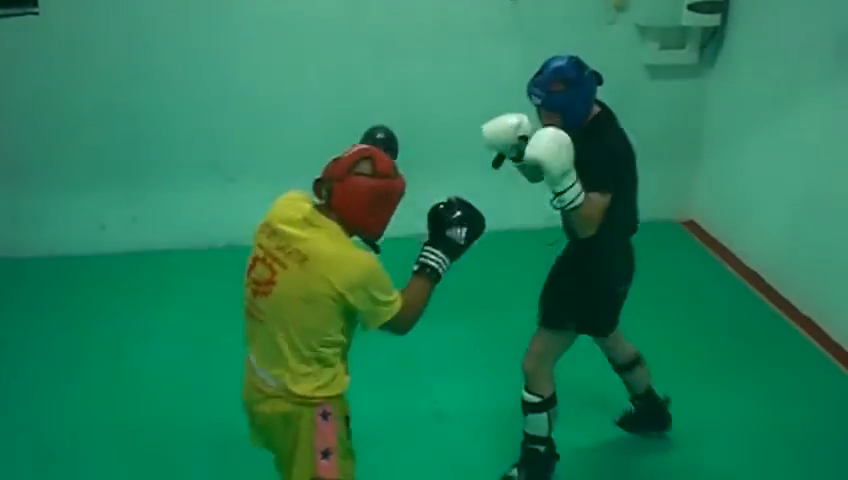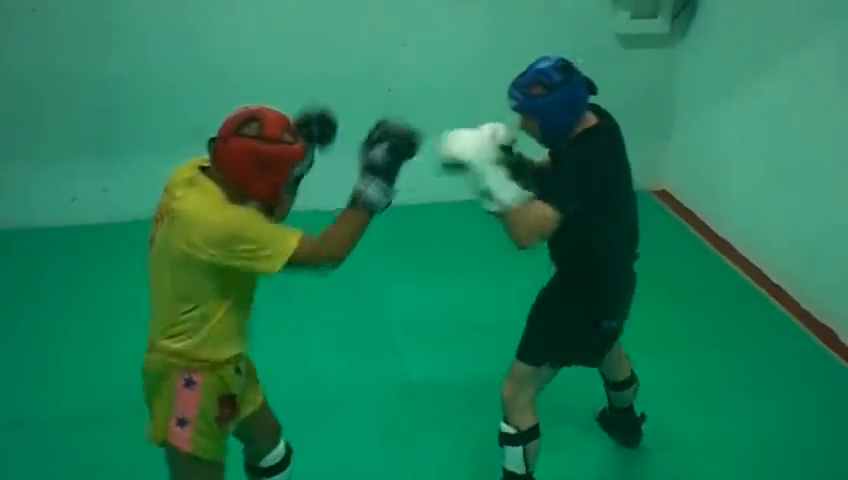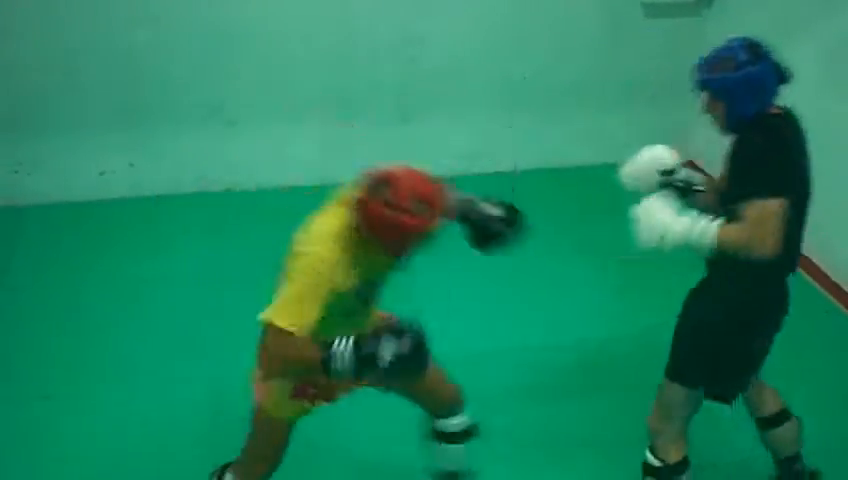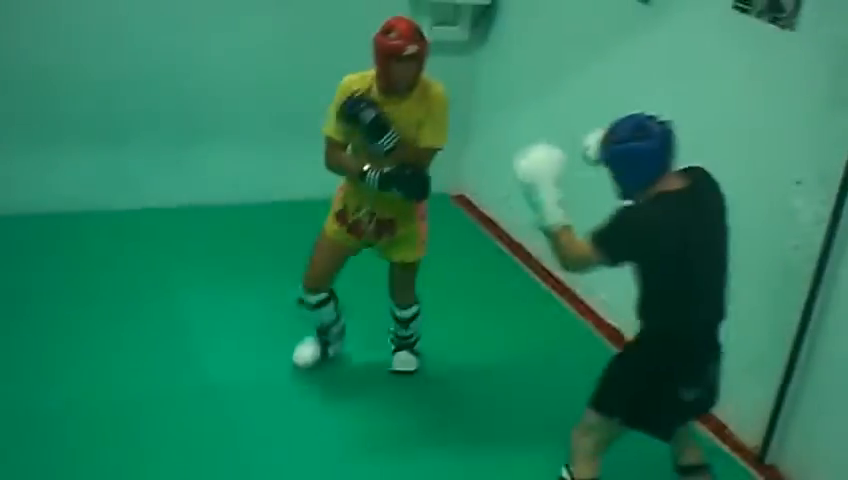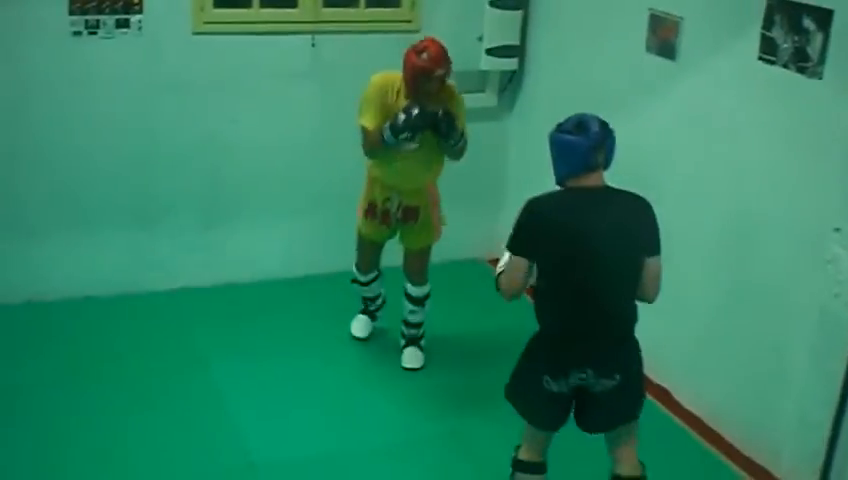
dt=1s
person 1, frame 1
left shoulder: (606, 145)
right shoulder: (580, 123)
left elbow: (586, 225)
right elbow: (537, 173)
left wrist: (563, 177)
right wrist: (515, 148)
left hip: (596, 263)
right hip: (607, 257)
left knee: (535, 363)
right knee: (604, 334)
right ankle: (651, 409)
person 1, frame 2
left shoulder: (582, 157)
right shoulder: (588, 123)
left elbow: (525, 233)
right elbow: (547, 176)
left wrist: (488, 174)
right wrist: (504, 156)
left hip: (589, 285)
right hip: (612, 275)
left knee: (517, 392)
right knee: (606, 350)
right ankle: (625, 422)
person 1, frame 3
left shoulder: (762, 142)
right shoulder: (773, 130)
left elbow: (764, 242)
right elbow: (728, 198)
left wrist: (684, 229)
right wrist: (679, 178)
left hip: (736, 300)
right hip: (759, 296)
left knee: (666, 420)
right knee: (748, 383)
person 1, frame 4
left shoulder: (639, 223)
right shoulder: (702, 184)
left elbow: (575, 257)
left wrist: (543, 191)
right wrist: (611, 157)
left hip: (661, 354)
right hip: (703, 352)
left knee: (587, 442)
right knee: (677, 431)
person 1, frame 5
left shoulder: (540, 211)
right shoulder: (637, 210)
left elbow: (510, 288)
right elbow: (649, 290)
left wrist: (506, 261)
left hip: (553, 354)
right hip: (615, 355)
left knee: (534, 443)
right knee: (625, 444)
person 2, frame 1
left shoulder: (284, 208)
right shoulder: (353, 267)
right elbow: (403, 319)
left wrist: (358, 166)
right wrist: (440, 251)
left hip: (263, 383)
right hip: (300, 404)
person 2, frame 2
left shoulder: (196, 174)
right shoulder: (219, 223)
left elbow: (265, 223)
right elbow: (327, 252)
left wrist: (300, 155)
right wrist: (375, 178)
left hip: (221, 359)
right hip: (191, 374)
left knee: (265, 438)
person 2, frame 3
left shoulder: (385, 200)
right shoulder: (320, 254)
left elbow: (439, 196)
right elbow: (278, 357)
left wrist: (470, 209)
right wrist: (359, 356)
left hip: (361, 327)
right hip: (305, 348)
left knee: (447, 398)
person 2, frame 4
left shoulder: (433, 96)
right shoulder: (352, 88)
left elbow: (418, 164)
right elbow: (333, 156)
left wrist: (380, 132)
right wrist: (377, 177)
left hip: (403, 208)
right hip: (355, 201)
left knee: (403, 292)
right knee: (314, 283)
left ankle: (407, 342)
right ankle: (326, 335)
person 2, frame 5
left shoulder: (449, 96)
right shoulder: (382, 86)
left elbow: (457, 155)
right elbow: (369, 148)
left wrist: (451, 134)
right wrist: (397, 129)
left hip: (419, 196)
right hip: (380, 190)
left knee: (417, 271)
right knee: (366, 259)
left ankle: (412, 336)
right ankle: (370, 305)
